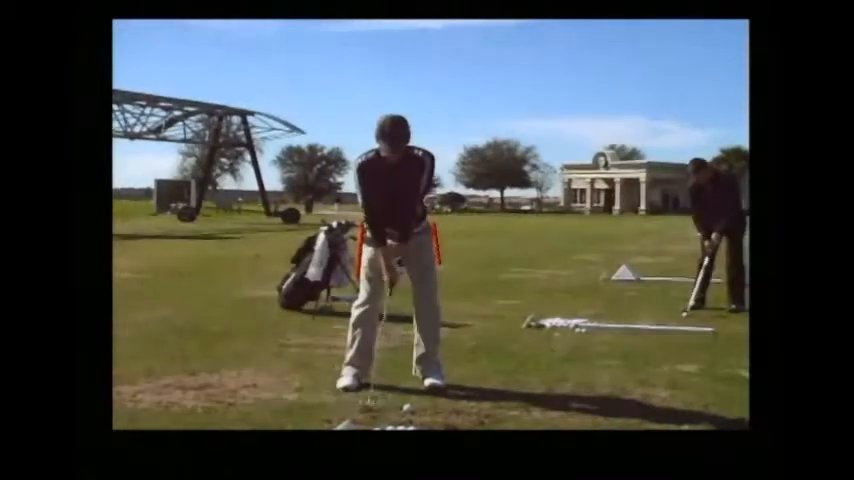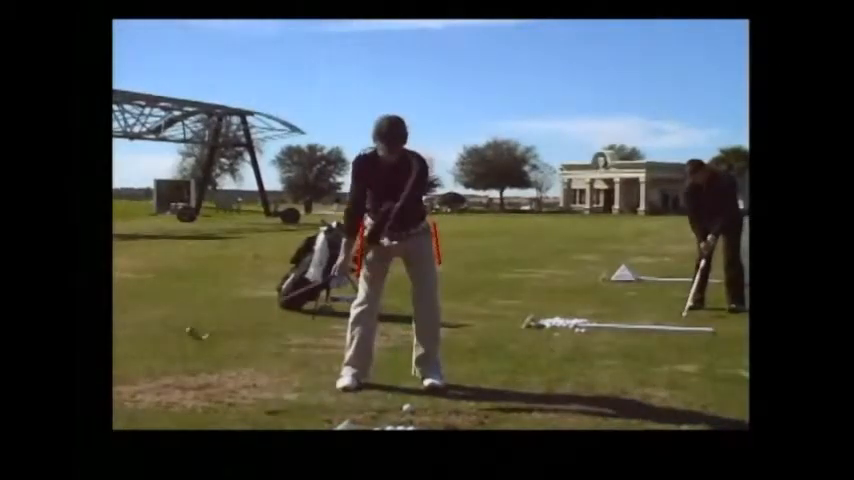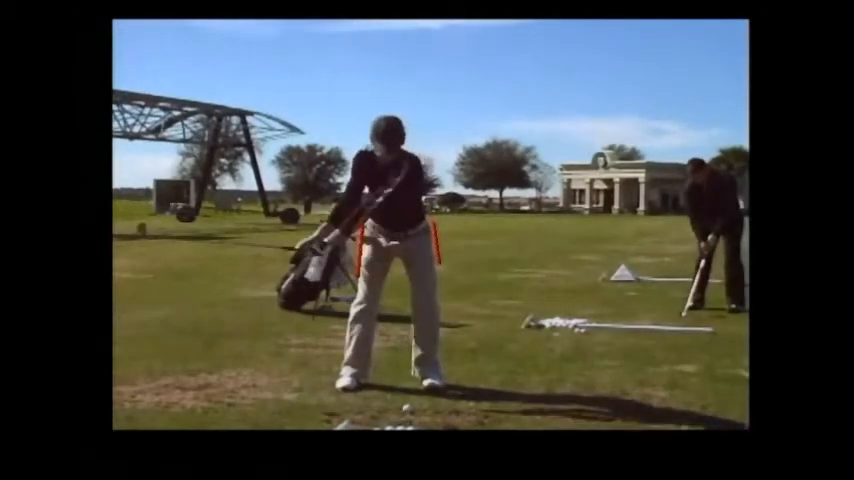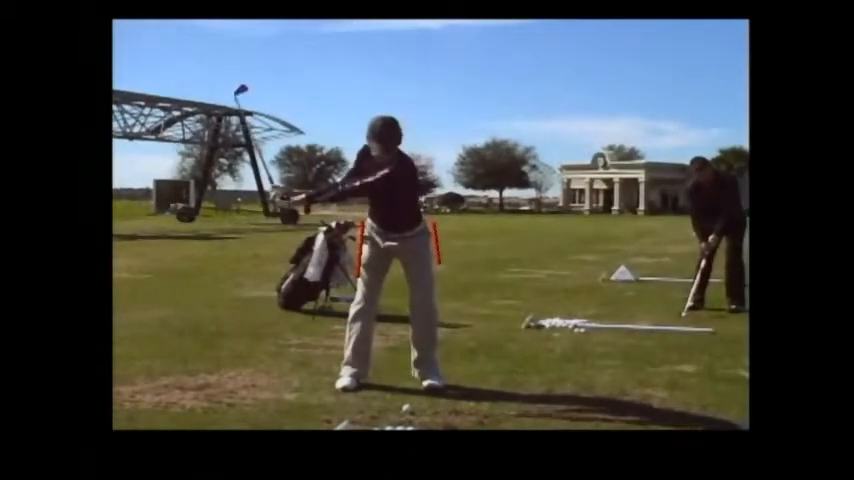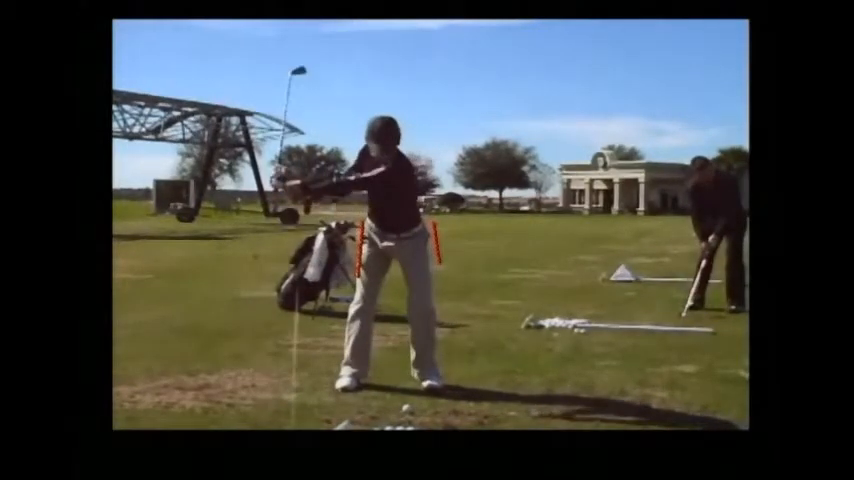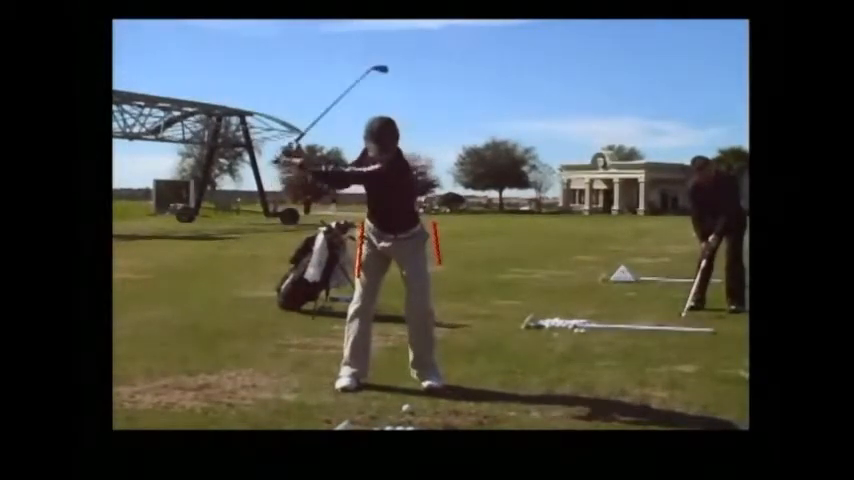
dt=0.4s
person 1, frame 1
left shoulder: (423, 161)
right shoulder: (365, 164)
left elbow: (413, 205)
right elbow: (371, 213)
left wrist: (401, 247)
right wrist: (385, 259)
left hip: (415, 233)
right hip: (378, 234)
left knee: (427, 300)
right knee: (367, 300)
left ankle: (430, 367)
right ankle: (354, 368)
person 1, frame 2
left shoulder: (417, 165)
right shoulder: (363, 162)
left elbow: (399, 208)
right elbow: (355, 205)
left wrist: (369, 244)
right wrist: (347, 250)
left hip: (414, 234)
right hip: (376, 233)
left knee: (427, 300)
right knee: (365, 300)
left ankle: (429, 367)
right ankle: (354, 368)
person 1, frame 3
left shoulder: (411, 166)
right shoulder: (363, 159)
left elbow: (380, 202)
right elbow: (351, 198)
left wrist: (338, 233)
right wrist: (322, 231)
left hip: (413, 235)
right hip: (378, 233)
left knee: (426, 301)
right knee: (365, 301)
left ankle: (428, 368)
right ankle: (353, 369)
person 1, frame 4
left shoulder: (403, 167)
right shoulder: (366, 156)
left elbow: (361, 190)
right elbow: (346, 184)
left wrist: (313, 196)
right wrist: (313, 196)
left hip: (412, 236)
right hip: (377, 233)
left knee: (424, 302)
right knee: (364, 300)
left ankle: (427, 369)
right ankle: (353, 369)
person 1, frame 5
left shoulder: (399, 168)
right shoulder: (367, 154)
left elbow: (354, 184)
right elbow: (347, 182)
left wrist: (306, 188)
right wrist: (307, 187)
left hip: (409, 238)
right hip: (375, 233)
left knee: (421, 303)
right knee: (362, 301)
left ankle: (426, 370)
right ankle: (352, 369)
person 1, frame 6
left shoulder: (395, 168)
right shoulder: (372, 155)
left elbow: (349, 177)
right elbow: (343, 178)
left wrist: (306, 167)
right wrist: (308, 165)
left hip: (406, 238)
right hip: (374, 233)
left knee: (419, 304)
right knee: (362, 302)
left ankle: (425, 370)
right ankle: (352, 369)
person 2, frame 1
left shoulder: (729, 180)
right shoulder: (694, 187)
left elbow: (733, 210)
right elbow: (697, 214)
left wrist: (719, 232)
right wrist: (705, 237)
left hip: (733, 222)
right hip: (709, 223)
left knee: (734, 260)
right knee: (705, 260)
left ankle: (737, 301)
right ankle: (699, 299)
person 2, frame 2
left shoulder: (726, 181)
right shoulder: (691, 187)
left elbow: (729, 211)
right elbow: (693, 215)
left wrist: (714, 234)
right wrist: (701, 239)
left hip: (730, 221)
right hip: (706, 223)
left knee: (731, 259)
right knee: (702, 259)
left ankle: (736, 301)
right ankle: (697, 299)
person 2, frame 3
left shoulder: (726, 181)
right shoulder: (691, 187)
left elbow: (730, 211)
right elbow: (693, 215)
left wrist: (716, 234)
right wrist: (701, 239)
left hip: (731, 221)
right hip: (707, 223)
left knee: (732, 259)
right knee: (703, 259)
left ankle: (736, 301)
right ankle: (697, 299)
person 2, frame 4
left shoulder: (728, 181)
right shoulder: (694, 186)
left elbow: (731, 212)
right elbow: (695, 214)
left wrist: (717, 234)
right wrist: (702, 239)
left hip: (734, 221)
right hip: (710, 222)
left knee: (733, 259)
right knee: (704, 258)
left ankle: (736, 301)
right ankle: (697, 298)
person 2, frame 5
left shoulder: (729, 181)
right shoulder: (694, 186)
left elbow: (731, 212)
right elbow: (696, 214)
left wrist: (717, 234)
right wrist: (702, 238)
left hip: (734, 221)
right hip: (711, 221)
left knee: (733, 259)
right knee: (705, 258)
left ankle: (736, 301)
right ankle: (698, 298)
person 2, frame 6
left shoulder: (729, 181)
right shoulder: (694, 186)
left elbow: (730, 212)
right elbow: (696, 214)
left wrist: (717, 234)
right wrist: (702, 239)
left hip: (734, 221)
right hip: (711, 221)
left knee: (733, 259)
right knee: (705, 258)
left ankle: (736, 301)
right ankle: (698, 298)
